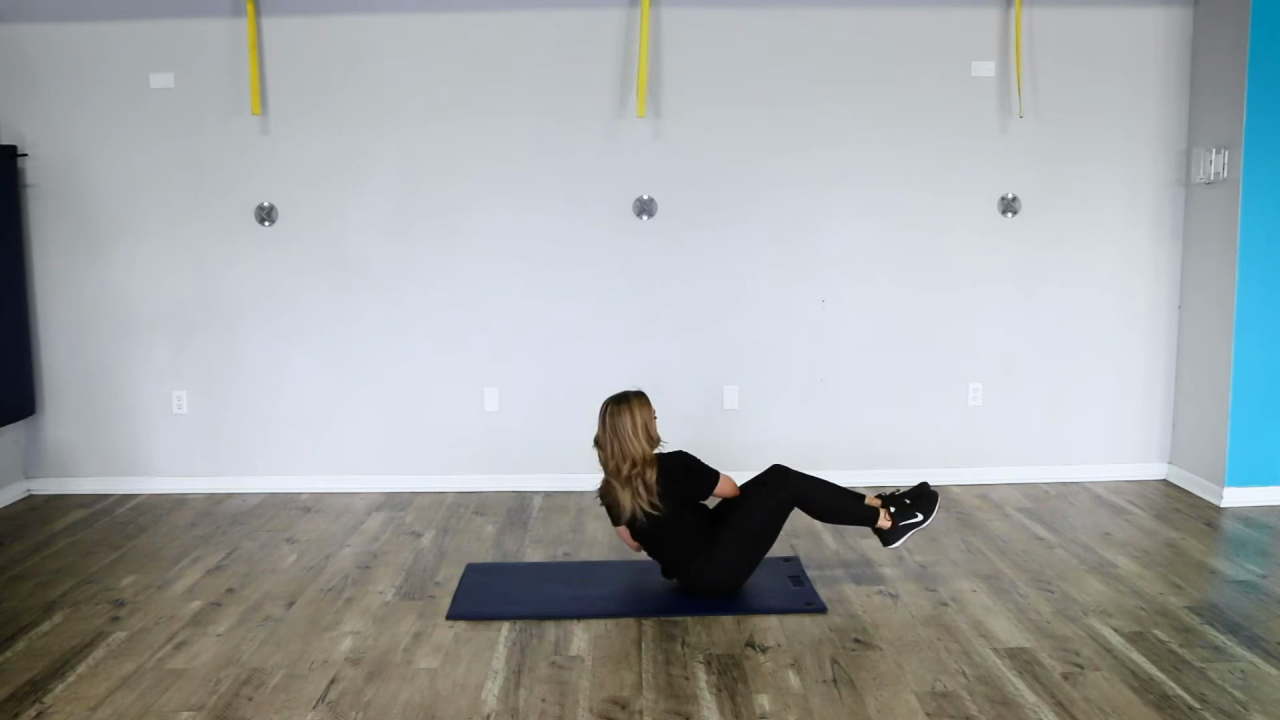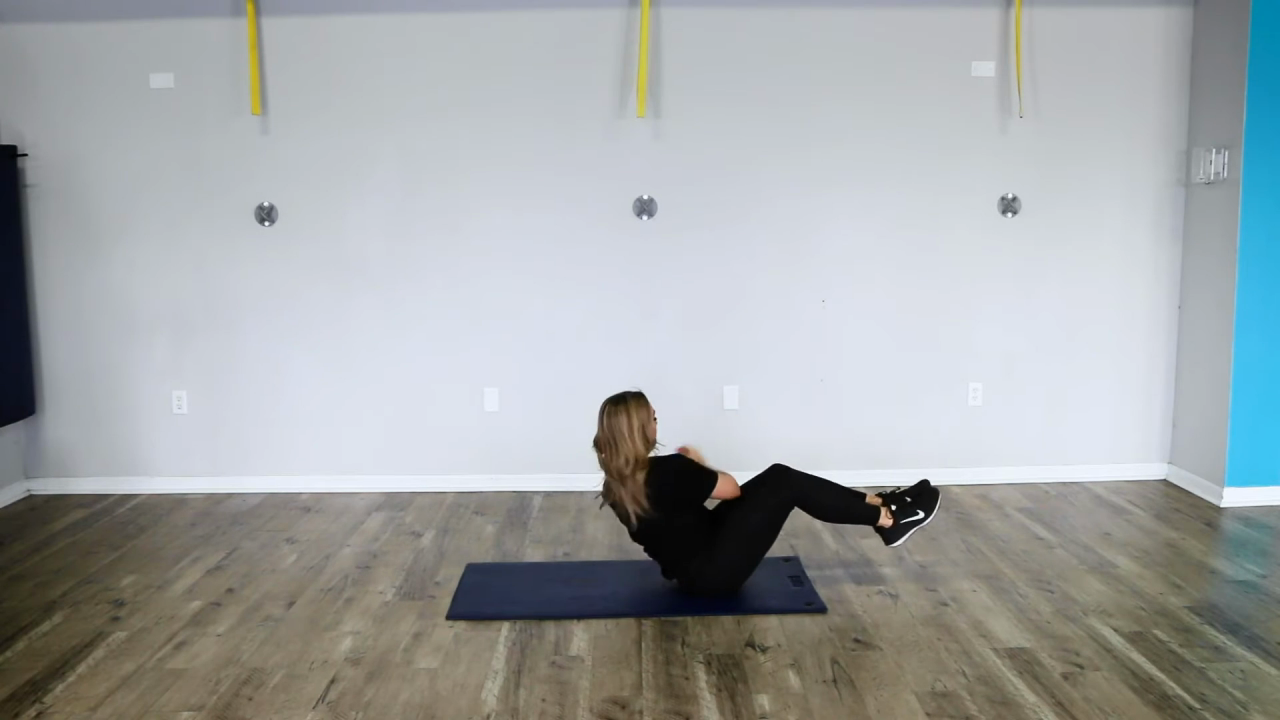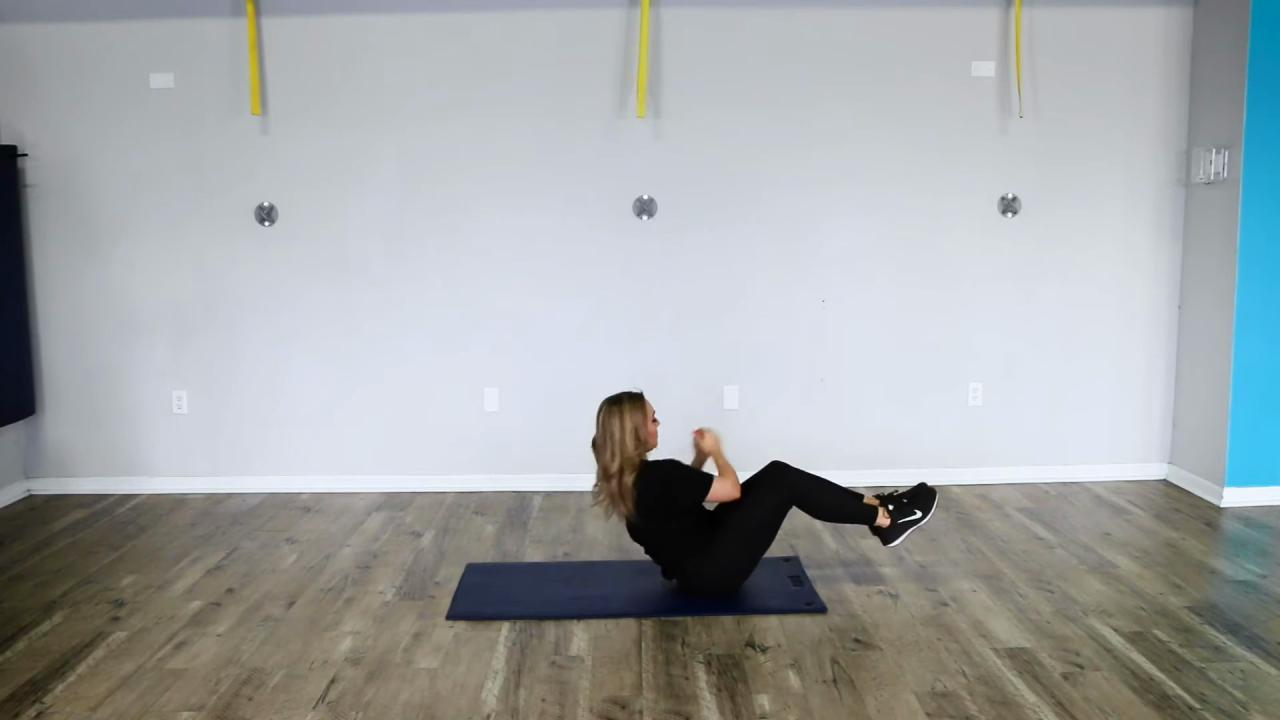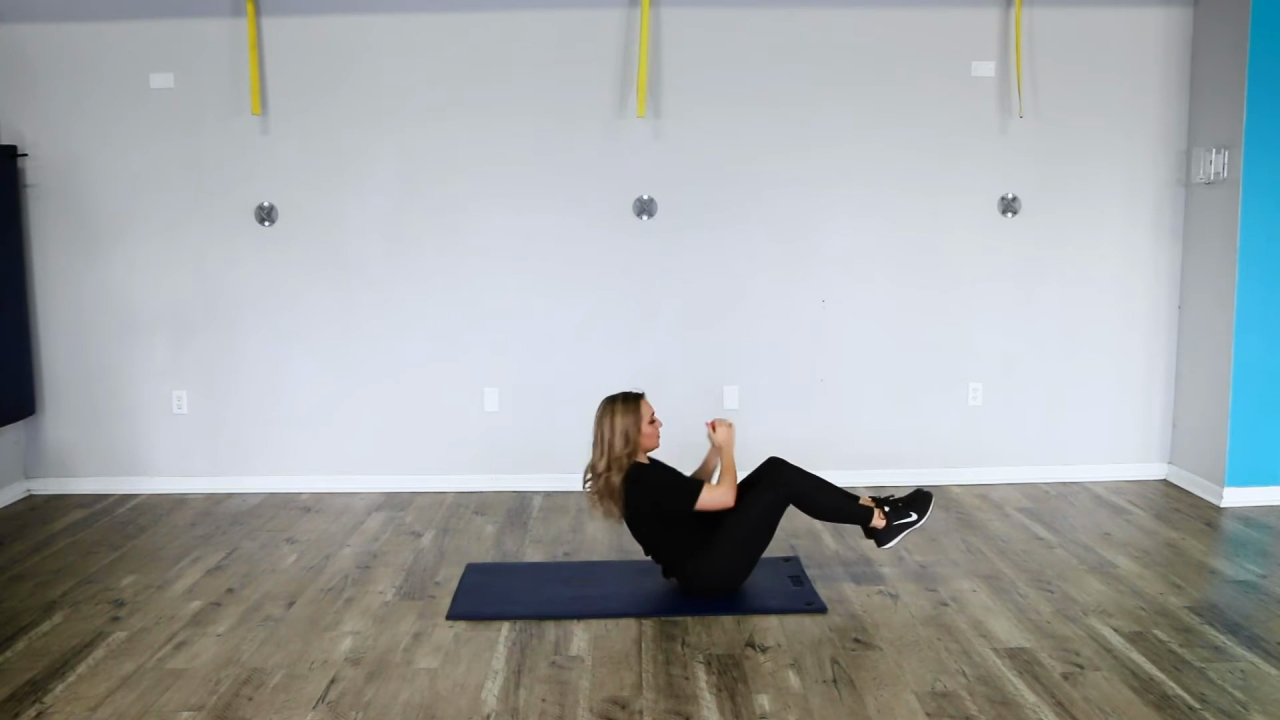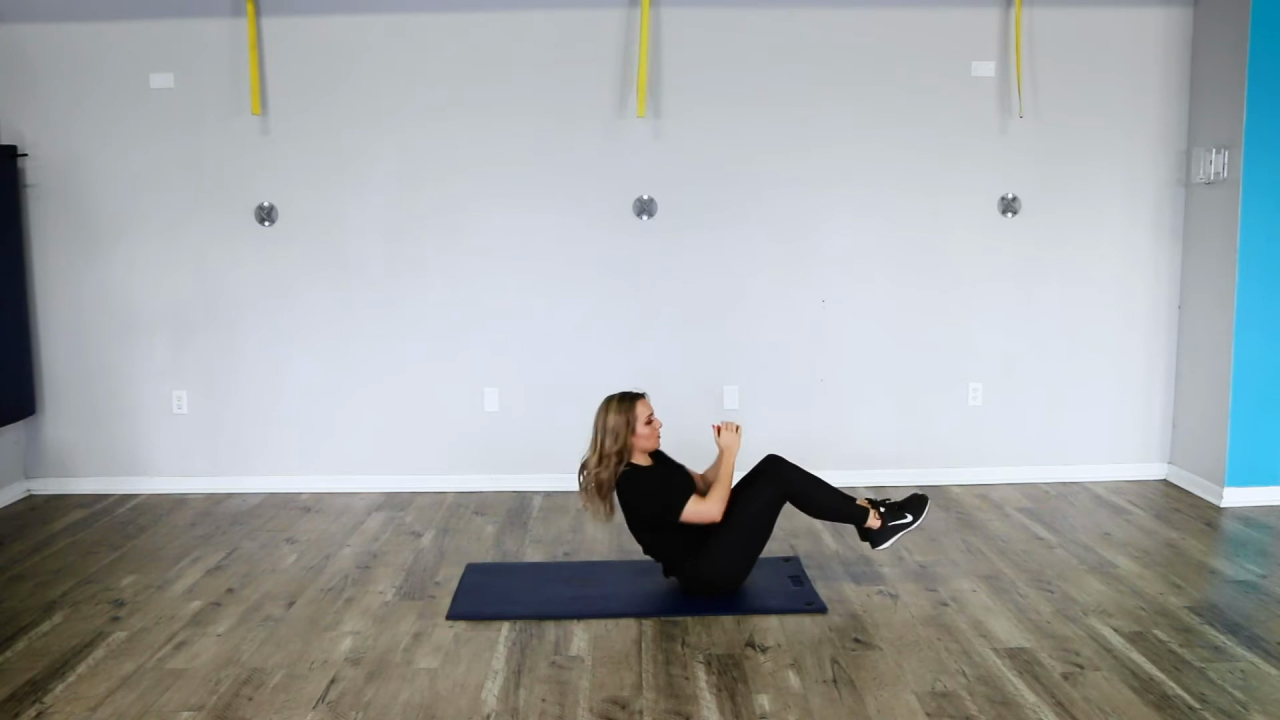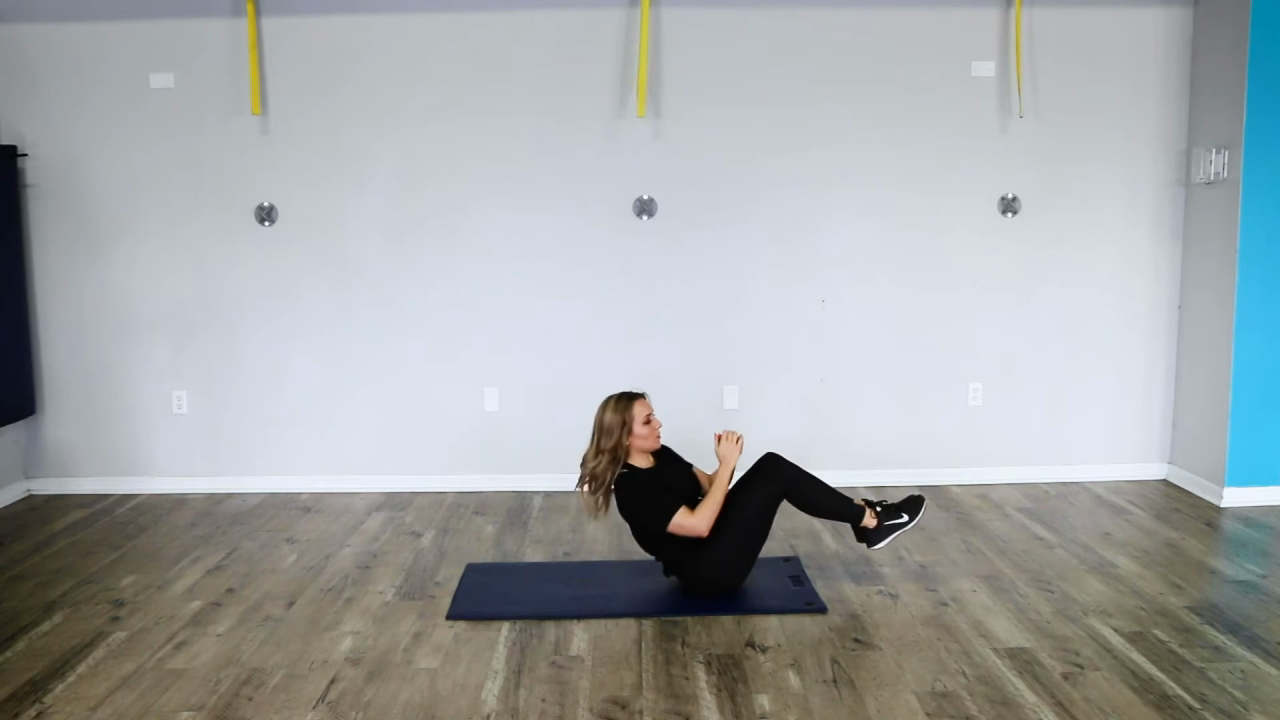
dt=0.1s
person 1, frame 1
left shoulder: (612, 487)
right shoulder: (674, 466)
left elbow: (633, 542)
right elbow: (730, 488)
left hip: (703, 548)
right hip: (710, 571)
left knee: (778, 476)
right knee: (790, 488)
left ankle: (878, 504)
right ankle: (886, 522)
person 1, frame 2
left shoulder: (615, 485)
right shoulder: (671, 470)
right elbow: (731, 489)
right wrist: (700, 466)
left hip: (701, 549)
right hip: (711, 571)
left knee: (779, 475)
right knee: (790, 488)
left ankle: (878, 503)
right ankle: (887, 520)
person 1, frame 3
left shoulder: (625, 478)
right shoulder: (657, 476)
right elbow: (732, 489)
left wrist: (699, 459)
right wrist: (713, 454)
left hip: (706, 545)
right hip: (708, 571)
left knee: (777, 472)
right knee: (786, 485)
left ankle: (876, 504)
right ankle: (885, 520)
person 1, frame 4
left shoulder: (628, 476)
right shoulder: (648, 482)
left elbow: (692, 492)
right elbow: (726, 497)
left wrist: (714, 450)
right wrist: (726, 448)
left hip: (704, 542)
right hip: (709, 570)
left knee: (775, 468)
right knee: (784, 483)
left ankle: (871, 507)
right ankle: (880, 521)
person 1, frame 5
left shoulder: (653, 459)
right shoulder: (637, 487)
left elbow: (703, 486)
right elbow: (712, 511)
left wrist: (723, 454)
right wrist: (728, 457)
left hip: (710, 546)
right hip: (709, 570)
left knee: (773, 466)
right knee: (780, 479)
left ankle: (867, 510)
right ankle: (876, 523)
person 1, frame 6
left shoulder: (659, 456)
right shoulder: (635, 490)
left elbow: (707, 485)
right elbow: (699, 525)
left wrist: (726, 464)
right wrist: (727, 466)
left hip: (710, 545)
right hip: (709, 569)
left knee: (771, 464)
right knee: (777, 477)
left ankle: (863, 511)
right ankle: (872, 521)
